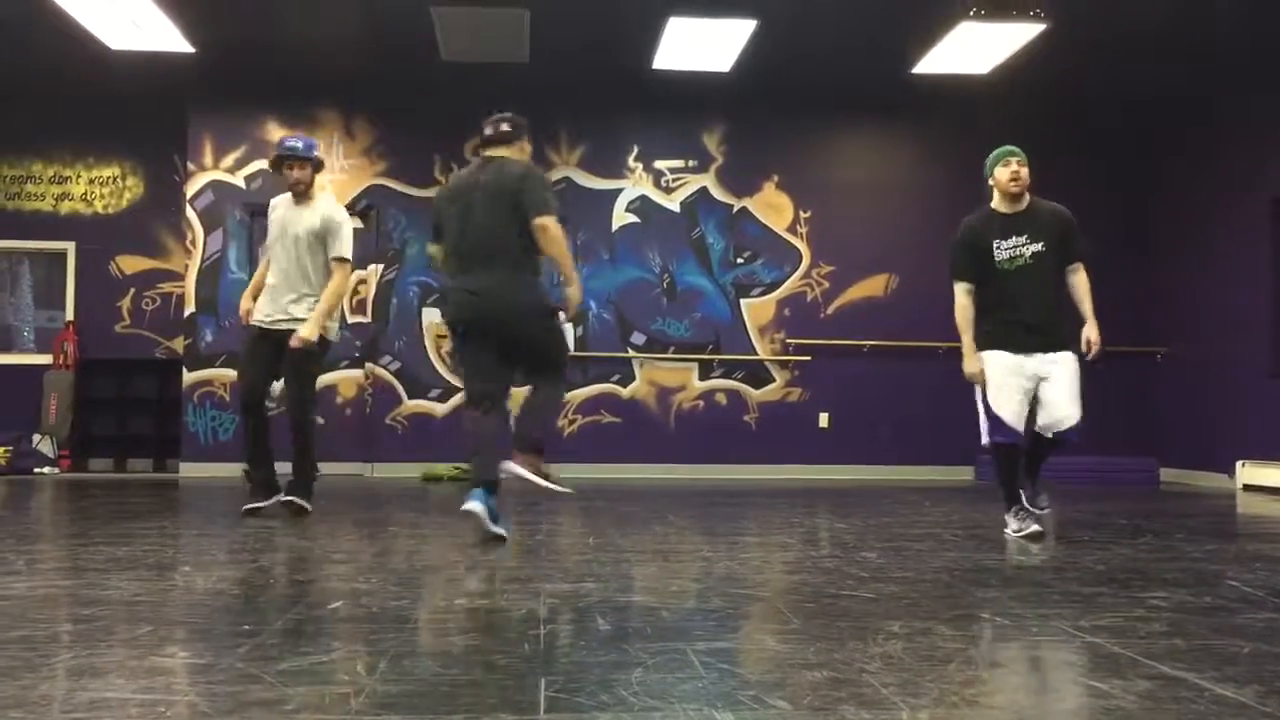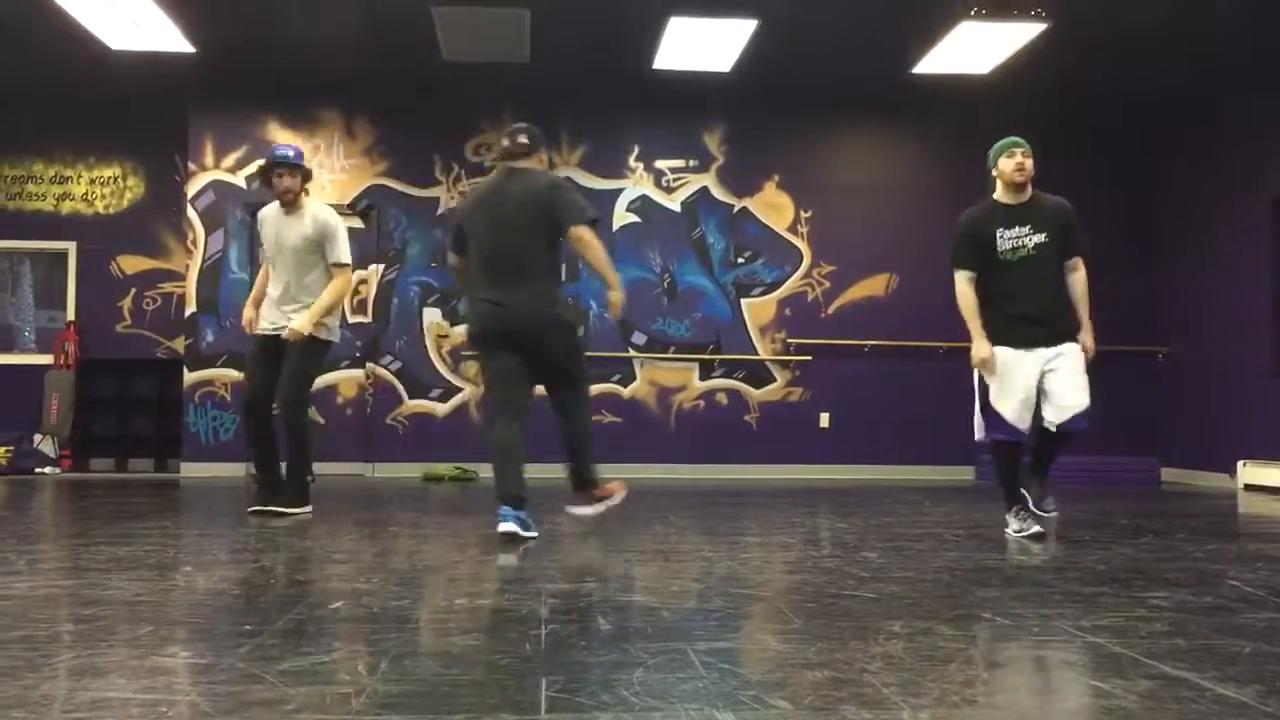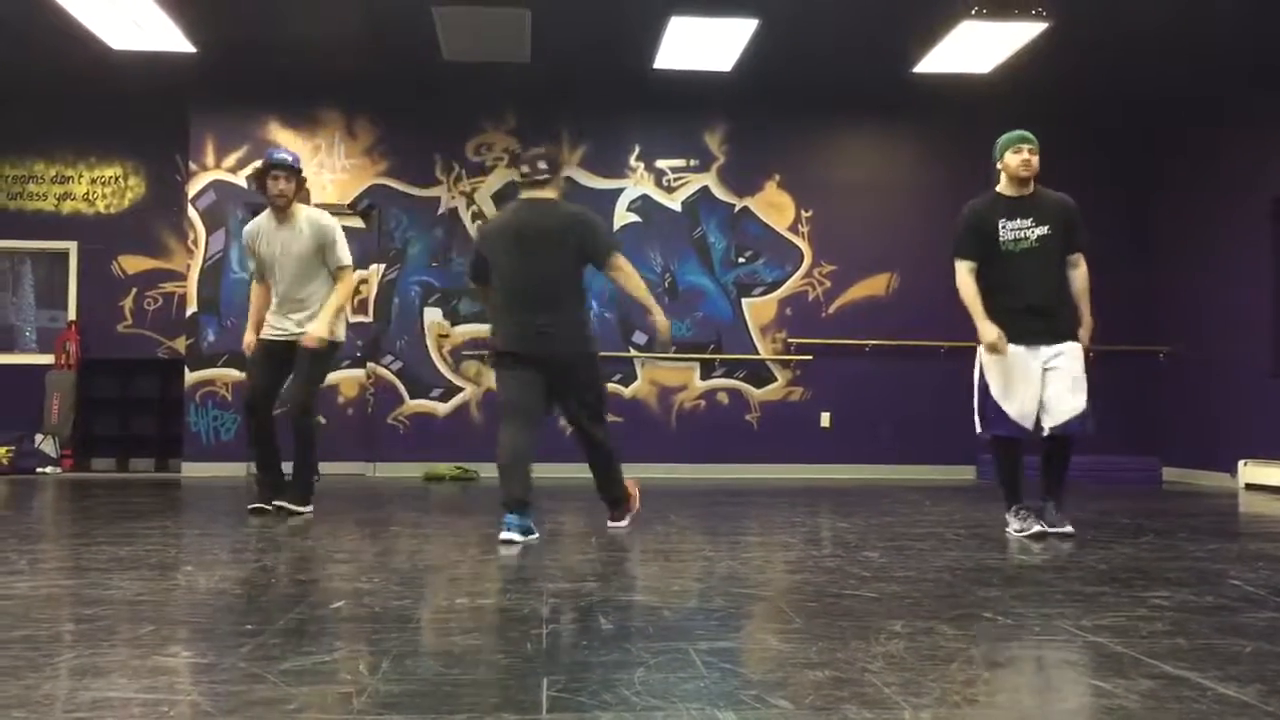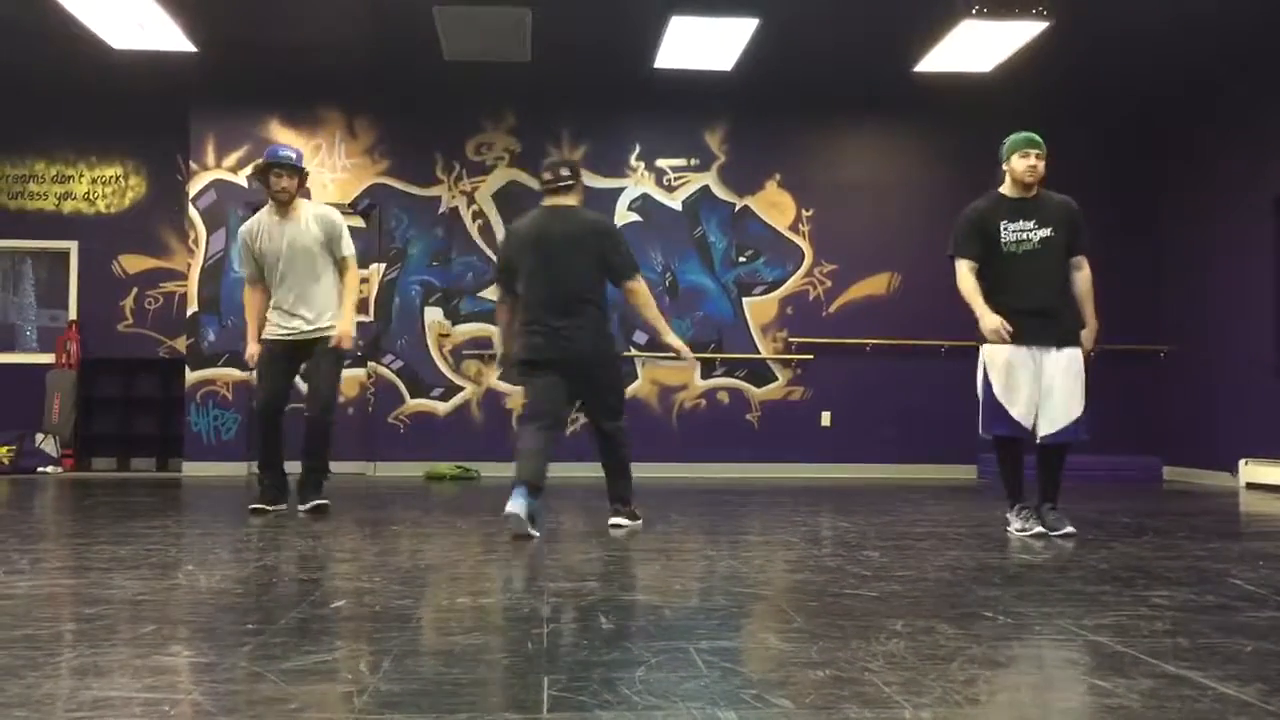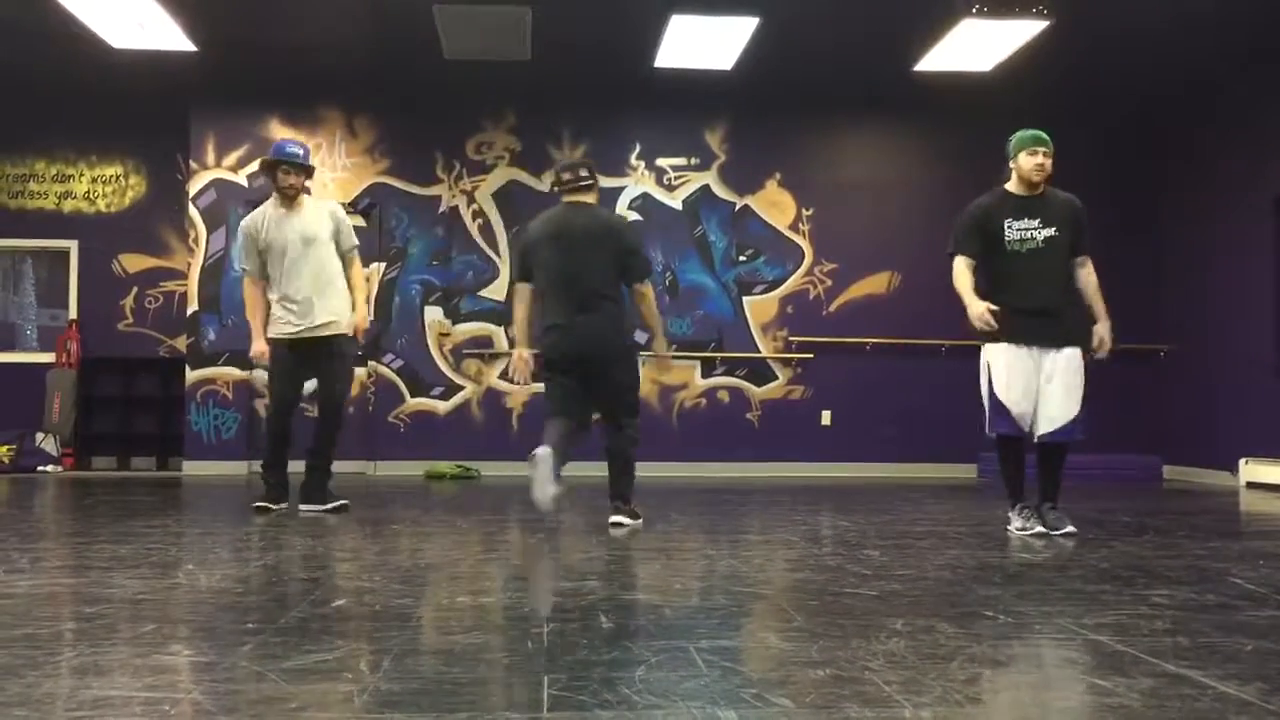
dt=0.1s
person 1, frame 1
left shoulder: (1057, 218)
right shoulder: (974, 229)
left elbow: (1075, 273)
right elbow: (964, 291)
left wrist: (1090, 321)
right wrist: (969, 350)
left hip: (1055, 344)
right hip: (1001, 347)
left knee: (1061, 422)
right knee: (1006, 429)
left ankle: (1029, 478)
right ankle: (1014, 511)
person 1, frame 2
left shoulder: (1058, 211)
right shoulder: (975, 220)
left elbow: (1074, 268)
right elbow: (964, 281)
left wrist: (1085, 325)
right wrist: (978, 338)
left hip: (1057, 337)
right hip: (1004, 341)
left knee: (1071, 413)
right knee: (1006, 427)
left ankle: (1038, 477)
right ankle: (1015, 510)
person 1, frame 3
left shoulder: (1061, 207)
right shoulder: (978, 212)
left elbow: (1076, 265)
right elbow: (965, 271)
left wrist: (1085, 320)
right wrist: (982, 322)
left hip: (1060, 334)
right hip: (1006, 337)
left knee: (1066, 420)
right knee: (1007, 424)
left ankle: (1052, 503)
right ankle: (1015, 509)
person 1, frame 4
left shoulder: (1064, 210)
right shoulder: (980, 213)
left elbow: (1079, 268)
right elbow: (965, 271)
left wrist: (1089, 322)
right wrist: (983, 313)
left hip: (1061, 337)
right hip: (1008, 338)
left knee: (1061, 427)
right knee: (1009, 425)
left ankle: (1048, 507)
right ankle: (1017, 508)
person 1, frame 5
left shoulder: (1068, 208)
right shoulder: (985, 210)
left elbow: (1081, 266)
right elbow: (963, 263)
left wrist: (1101, 318)
right wrist: (972, 300)
left hip: (1063, 337)
right hip: (1007, 336)
left knee: (1057, 426)
right knee: (1009, 423)
left ankle: (1049, 506)
right ankle: (1017, 508)
person 2, frame 1
left shoulder: (452, 186)
right shoulder: (525, 175)
left elbow: (439, 249)
right elbow: (546, 226)
right wrist: (572, 279)
left hip: (463, 304)
right hip: (517, 301)
left knee: (483, 400)
right knee: (551, 373)
left ankle: (482, 491)
right ankle: (527, 454)
person 2, frame 2
left shoulder: (473, 198)
right shoulder: (552, 188)
left elbow: (457, 260)
right elbow: (581, 234)
right wrist: (614, 283)
left hip: (488, 318)
right hip: (542, 315)
left knee: (504, 412)
right knee: (571, 398)
left ankle: (511, 509)
right ankle: (586, 489)
person 2, frame 3
left shoulder: (492, 227)
right shoulder: (577, 220)
left elbow: (480, 286)
right elbow: (616, 264)
right wrist: (654, 309)
left hip: (513, 345)
right hip: (568, 342)
left knee: (516, 427)
right knee: (590, 424)
left ankle: (514, 516)
right ankle: (617, 504)
person 2, frame 4
left shoulder: (517, 232)
right shoulder: (599, 228)
left elbow: (506, 297)
right elbow: (632, 285)
left wrist: (507, 343)
right wrist: (665, 333)
left hip: (538, 348)
right hip: (591, 346)
left knee: (537, 425)
right knee: (609, 425)
left ankle: (523, 495)
right ankle: (621, 506)
person 2, frame 5
left shoulder: (536, 229)
right shoulder: (615, 227)
left elbow: (523, 290)
right elbow: (641, 288)
left wrist: (521, 345)
right wrist: (658, 337)
left hip: (558, 341)
right hip: (609, 341)
left knee: (564, 417)
right knee: (619, 421)
left ankle: (548, 453)
right ankle: (621, 504)
person 3, frame 1
left shoulder: (332, 214)
right shoulder: (276, 207)
left elbow: (340, 275)
left wrist: (315, 322)
right wrist: (249, 295)
left hip: (307, 327)
right hip: (266, 321)
left knee: (299, 405)
right knee: (249, 398)
left ankle: (301, 490)
right ankle: (262, 485)
person 3, frame 2
left shoulder: (325, 220)
right shoulder: (266, 217)
left elbow: (342, 278)
left wrist: (310, 319)
right wrist: (251, 304)
left hip: (312, 330)
right hip: (270, 328)
left knee: (291, 405)
right knee: (254, 403)
left ankle: (296, 493)
right ankle: (269, 487)
person 3, frame 3
left shoulder: (322, 225)
right shoulder: (253, 231)
left elbow: (345, 278)
left wrist: (324, 322)
right wrist: (252, 328)
left hip: (318, 335)
right hip: (274, 334)
left knee: (299, 406)
right knee: (255, 404)
left ankle: (300, 491)
right ankle: (270, 486)
person 3, frame 4
left shoulder: (326, 217)
right shoulder: (251, 230)
left elbow: (350, 269)
right elbow: (255, 287)
left wrist: (346, 318)
right wrist: (253, 338)
left hip: (326, 331)
right hip: (279, 333)
left knee: (320, 407)
right knee: (266, 407)
left ankle: (312, 488)
right ankle: (272, 487)
person 3, frame 5
left shoulder: (330, 211)
right shoulder: (254, 224)
left elbow: (352, 261)
right elbow: (252, 283)
left wrist: (360, 306)
right wrist: (256, 336)
left hip: (336, 329)
right hip: (286, 334)
left knee: (333, 408)
right knee: (281, 410)
left ankle: (315, 488)
right ankle: (275, 487)
